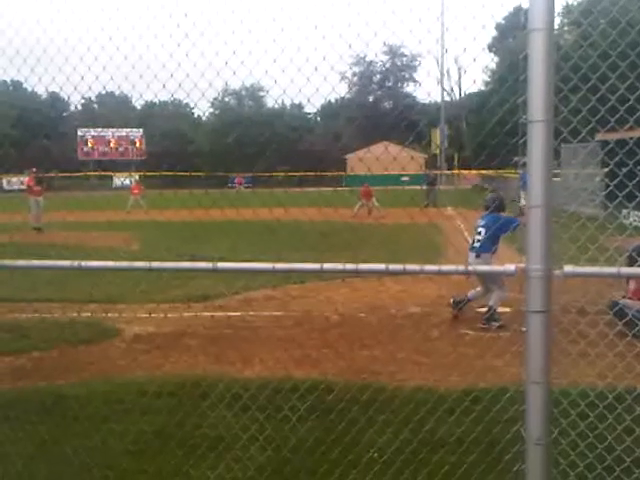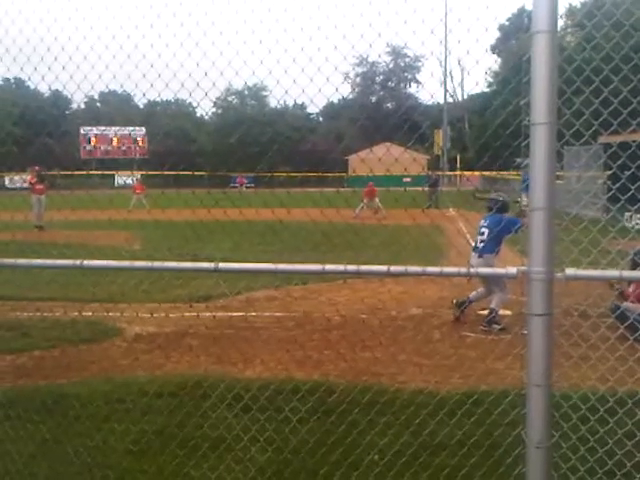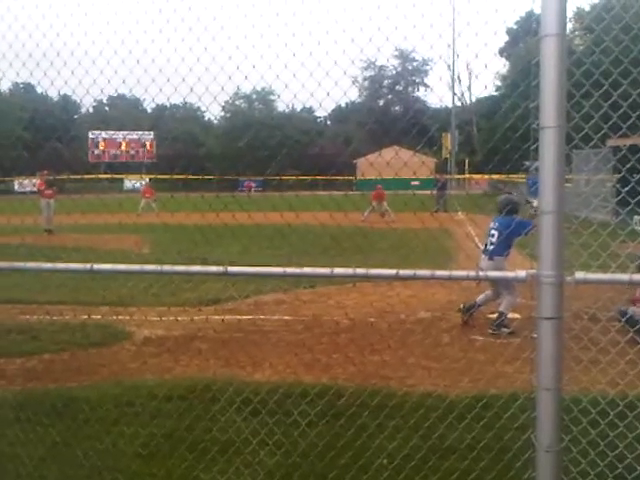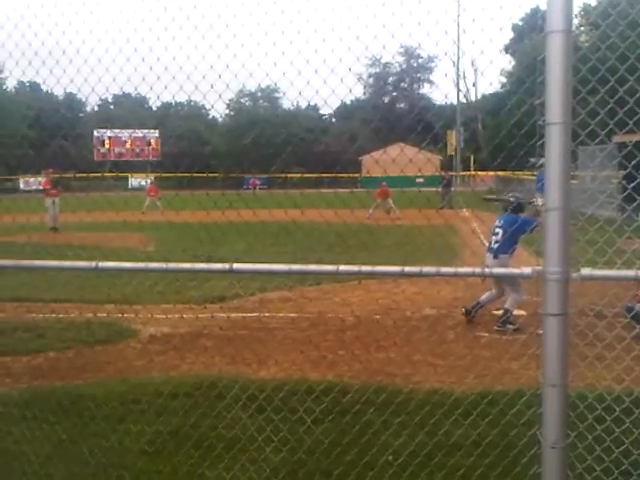
dt=0.5s
person 1, frame 1
left shoulder: (484, 218)
right shoulder: (497, 219)
left elbow: (509, 221)
right elbow: (521, 222)
left hip: (473, 258)
right hip: (482, 259)
left knee: (486, 287)
right knee: (499, 288)
left ankle: (458, 303)
right ankle: (488, 318)
person 1, frame 2
left shoulder: (486, 219)
right shoulder: (501, 220)
left elbow: (509, 222)
right elbow: (524, 222)
left hip: (475, 258)
right hip: (485, 260)
left knee: (489, 288)
right knee: (501, 290)
left ankle: (461, 305)
right ankle: (489, 321)
person 1, frame 3
left shoulder: (496, 220)
right shoulder: (512, 222)
left elbow: (519, 225)
right elbow: (535, 224)
left hip: (485, 261)
right hip: (495, 263)
left knee: (496, 291)
right knee: (510, 293)
left ankle: (468, 309)
right ankle: (497, 325)
person 1, frame 4
left shoulder: (502, 218)
right shoulder: (517, 220)
left elbow: (525, 222)
right elbow: (537, 223)
left wrist: (535, 212)
right wrist: (539, 211)
left hip: (491, 258)
right hip: (500, 260)
left knee: (499, 290)
right knee: (515, 290)
left ankle: (471, 310)
right ankle: (502, 322)
